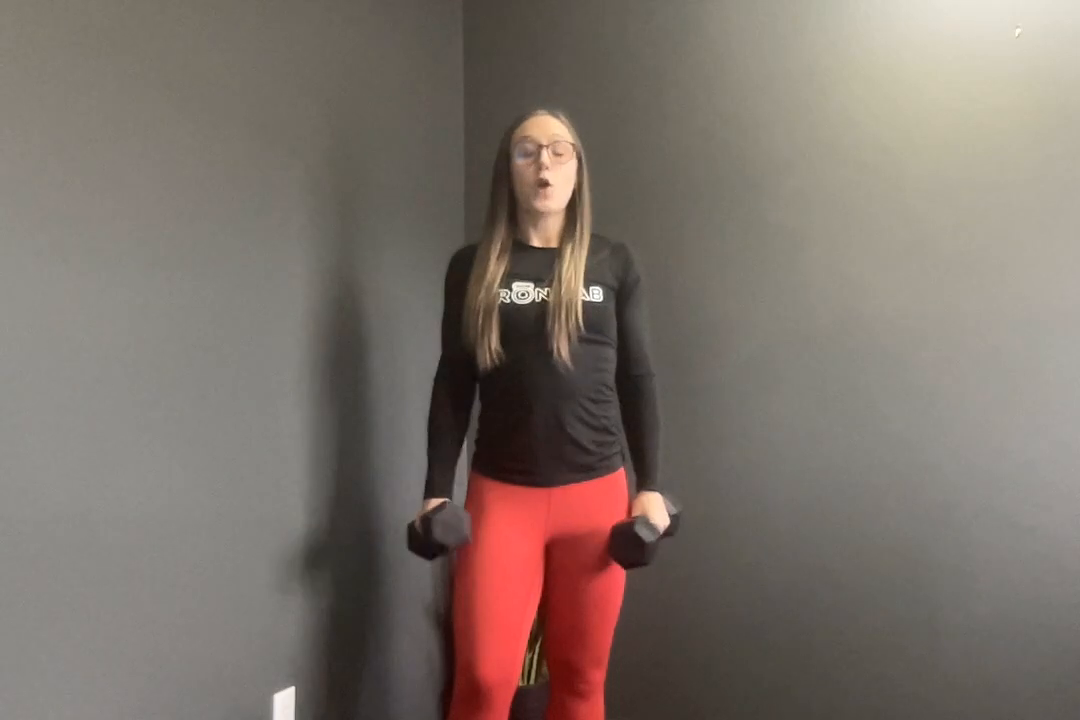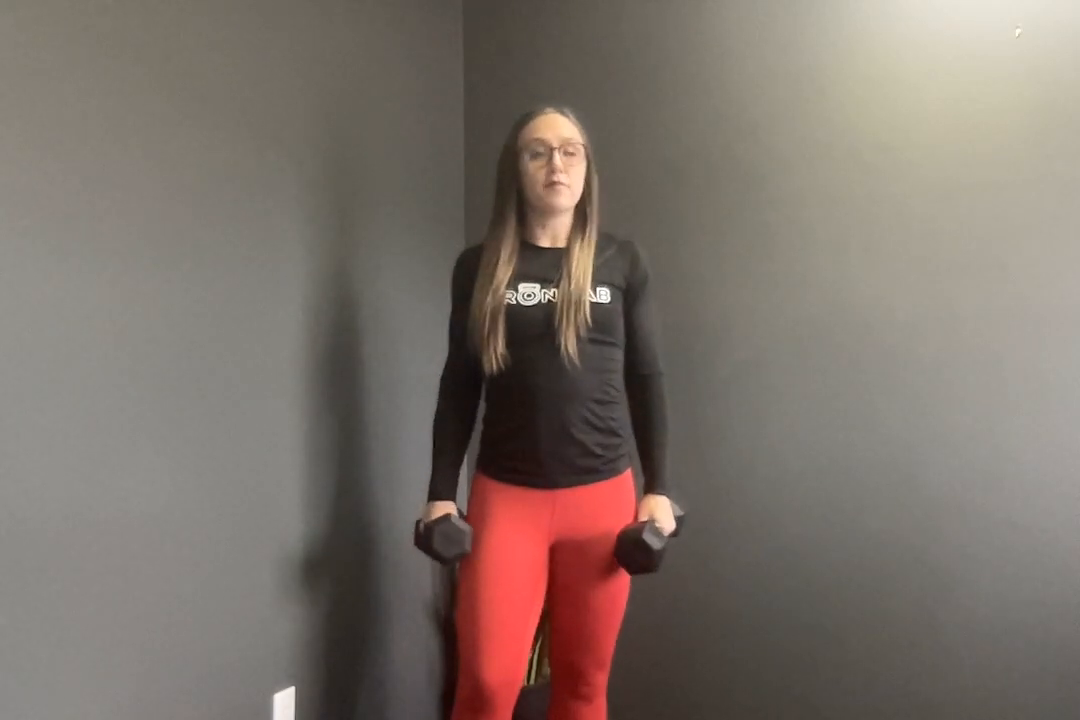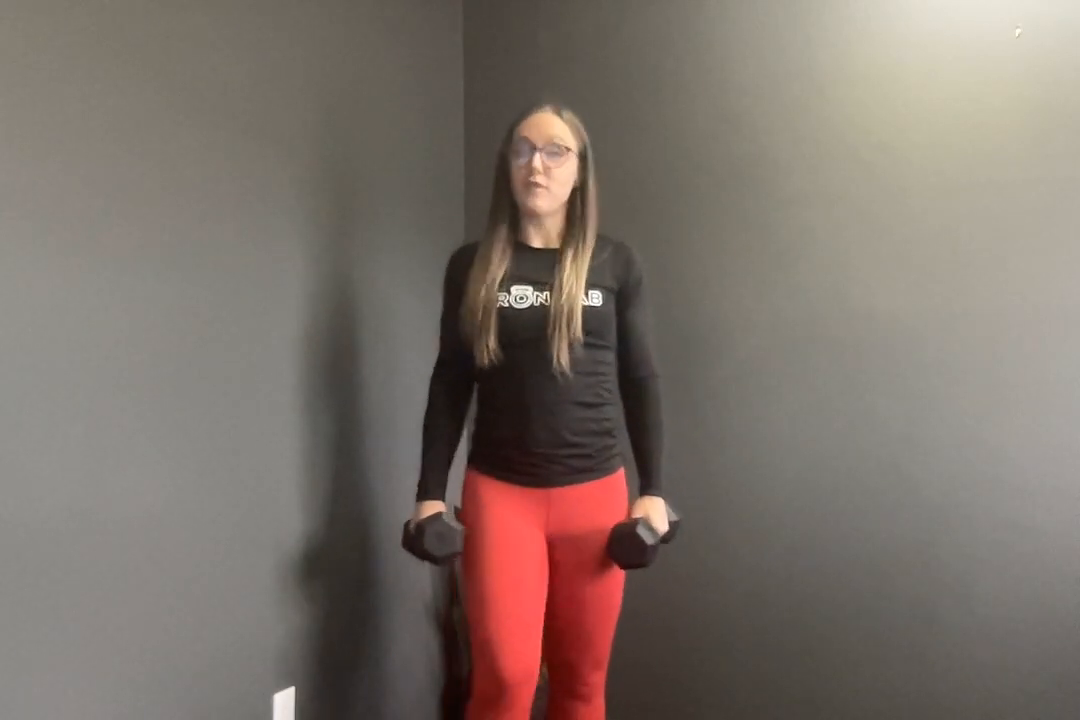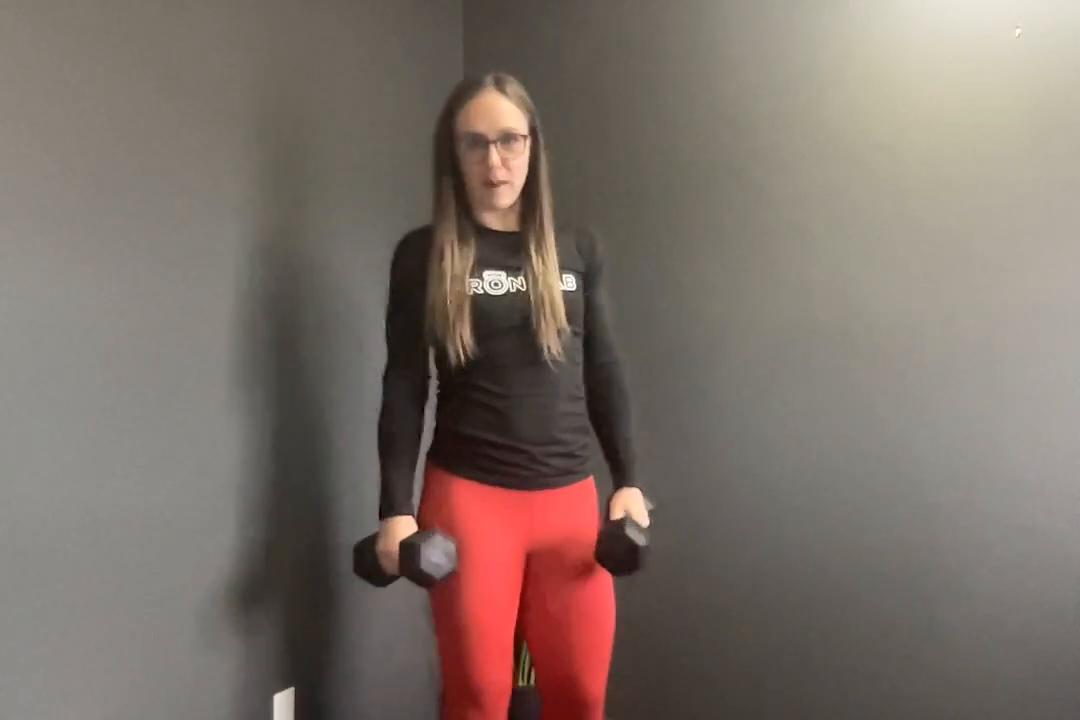
dt=1s
person 1, frame 1
left shoulder: (614, 262)
right shoulder: (472, 266)
left elbow: (636, 377)
right elbow: (452, 385)
left wrist: (649, 486)
right wrist: (436, 489)
left hip: (596, 491)
right hip: (500, 492)
person 1, frame 2
left shoulder: (622, 262)
right shoulder: (478, 267)
left elbow: (645, 379)
right elbow: (458, 386)
left wrist: (657, 489)
right wrist: (440, 493)
left hip: (602, 494)
right hip: (504, 495)
person 1, frame 3
left shoulder: (615, 263)
right shoulder: (471, 266)
left elbow: (640, 380)
right elbow: (449, 385)
left wrist: (653, 489)
right wrist: (430, 491)
left hip: (594, 491)
right hip: (499, 490)
person 1, frame 4
left shoulder: (577, 248)
right shoulder: (421, 254)
left elbow: (603, 371)
right elbow: (404, 386)
left wrist: (627, 481)
right wrist: (396, 507)
left hip: (569, 496)
right hip: (466, 496)
